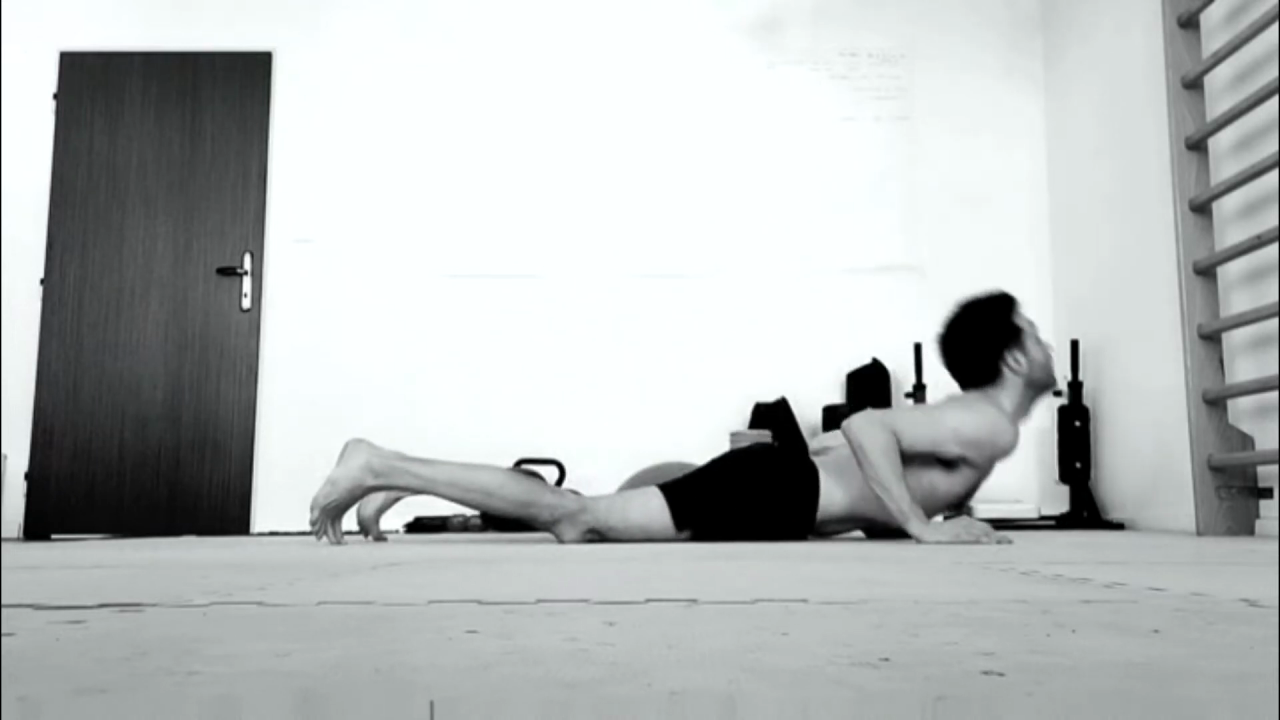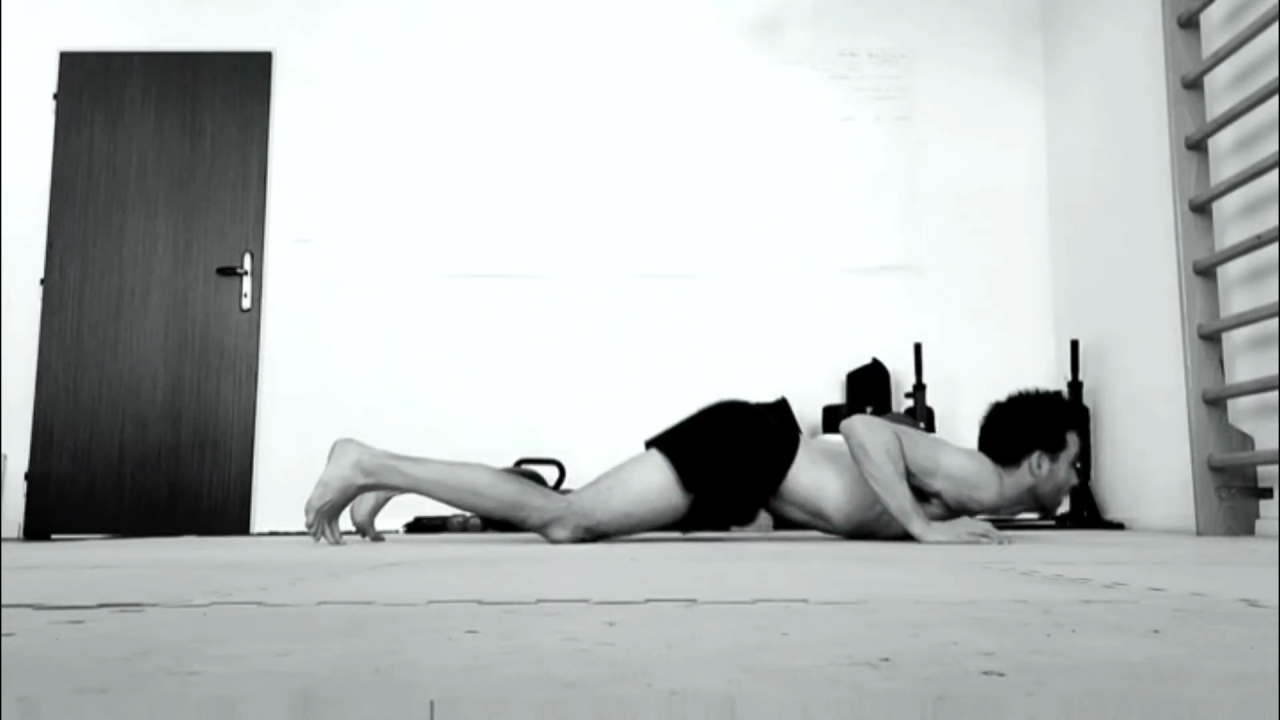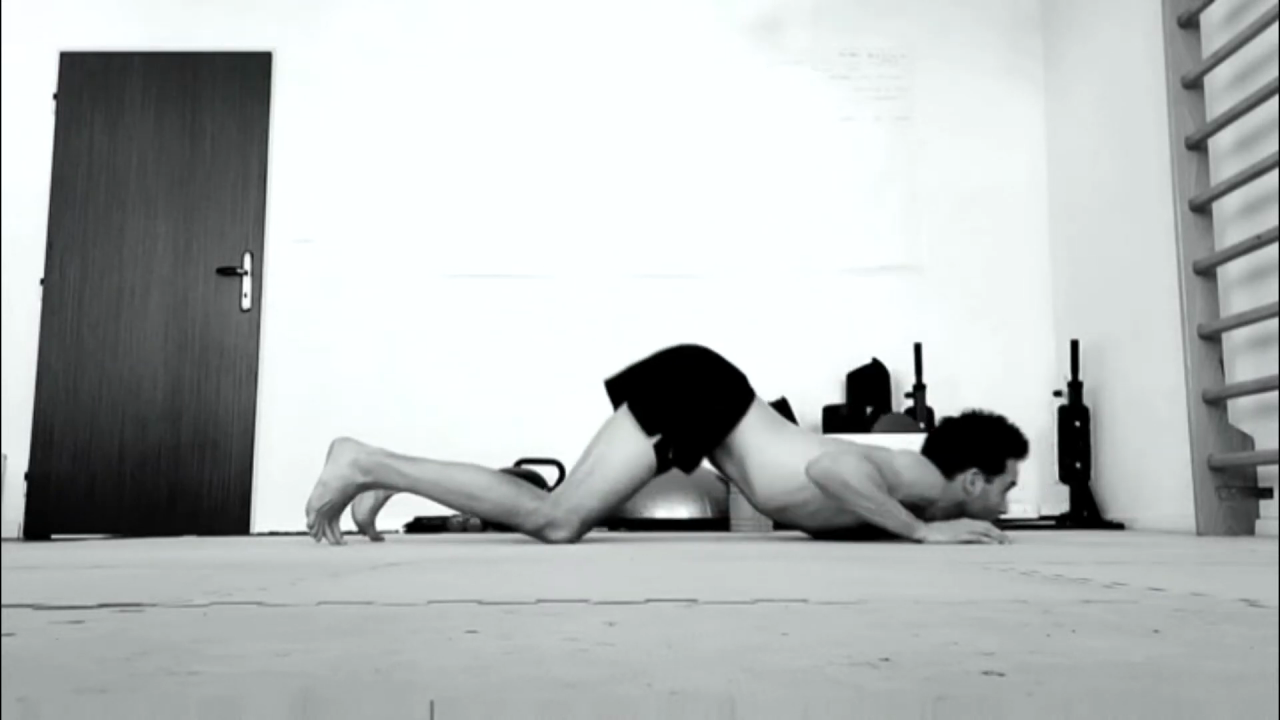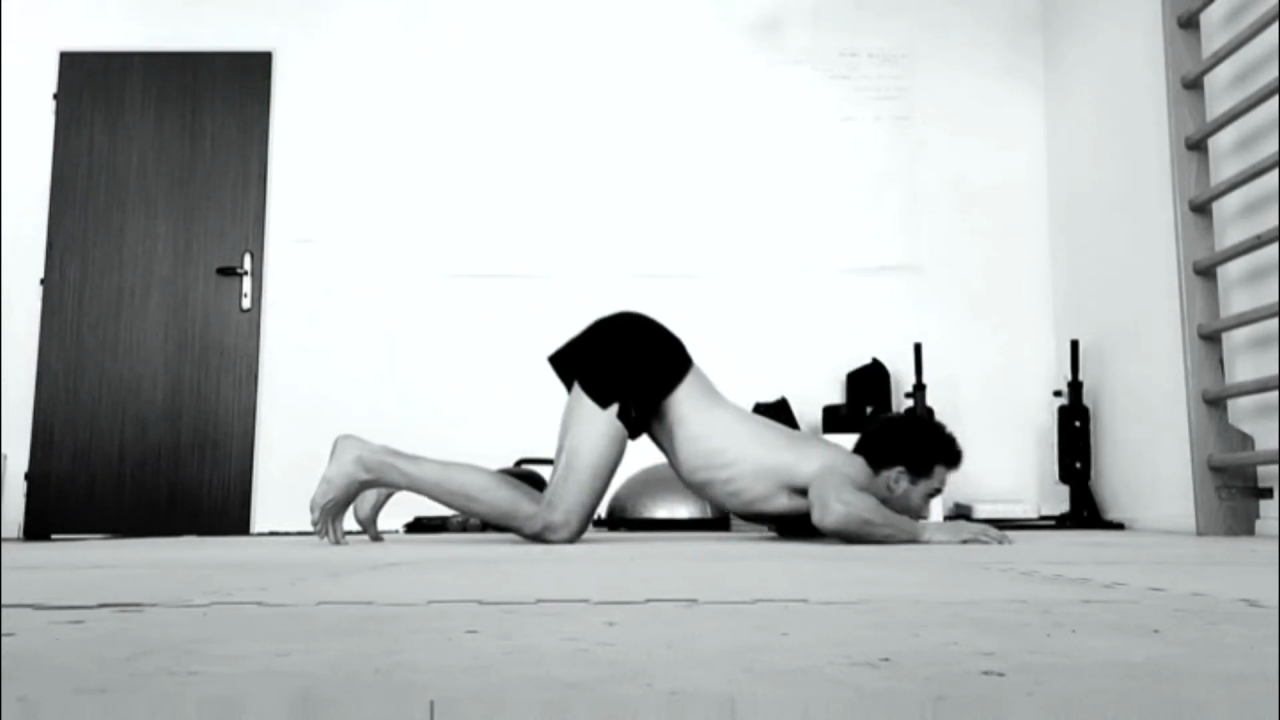
dt=0.4s
person 1, frame 1
left shoulder: (963, 412)
right shoulder: (994, 426)
right elbow: (866, 429)
left wrist: (901, 515)
right wrist: (922, 527)
left hip: (774, 476)
right hip: (771, 490)
left knee: (580, 512)
right knee: (577, 517)
left ankle: (392, 479)
right ankle: (381, 468)
person 1, frame 2
left shoulder: (960, 472)
right shoulder: (977, 483)
right elbow: (862, 426)
left wrist: (916, 517)
right wrist: (923, 528)
left hip: (754, 441)
right hip: (744, 444)
left knee: (563, 509)
right knee: (563, 517)
left ankle: (383, 478)
right ankle: (371, 466)
person 1, frame 3
left shoulder: (903, 480)
right shoulder: (920, 484)
left elbow: (828, 470)
right elbow: (828, 466)
left wrist: (914, 524)
right wrist: (923, 532)
left hip: (703, 394)
right hip: (696, 388)
left knee: (553, 511)
right knee: (556, 521)
left ankle: (376, 470)
right ankle: (368, 465)
person 1, frame 4
left shoulder: (838, 468)
right shoulder: (842, 474)
right elbow: (834, 515)
right wrist: (927, 534)
left hip: (637, 356)
right hip: (631, 353)
left knee: (548, 515)
right knee: (553, 526)
left ankle: (379, 467)
right ankle: (372, 463)
